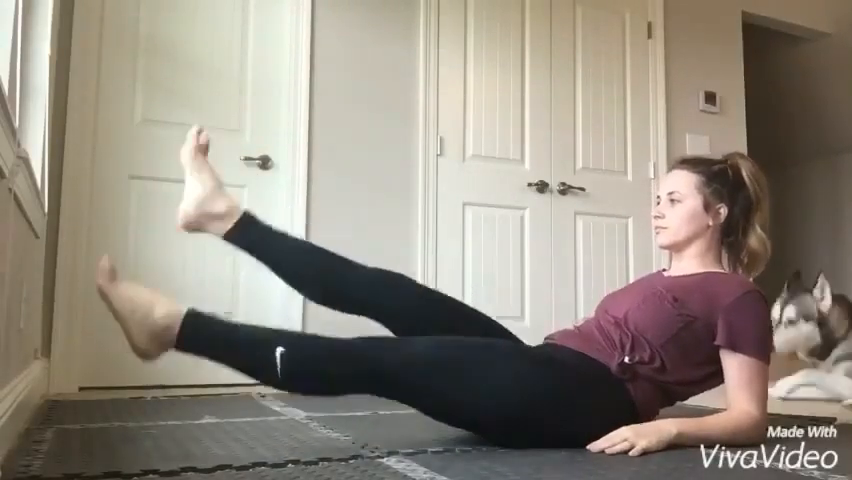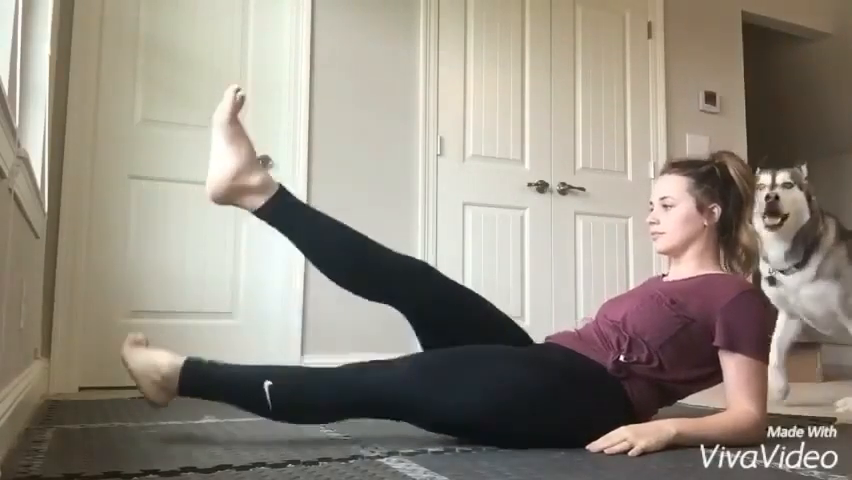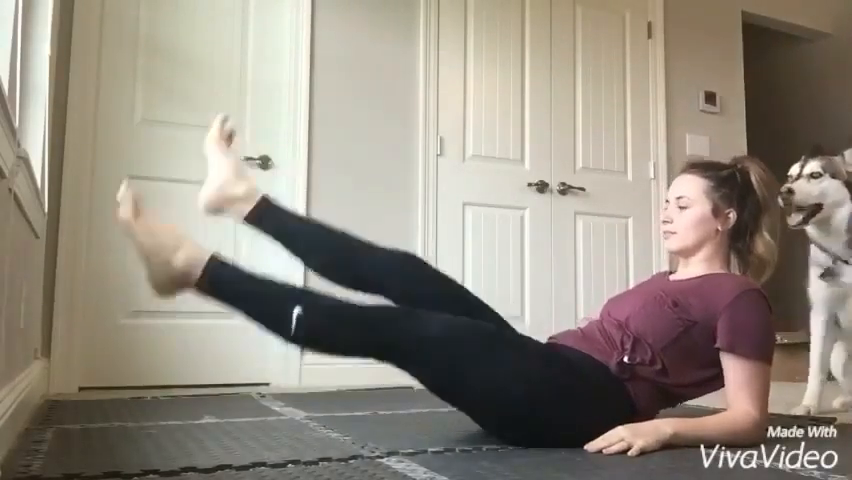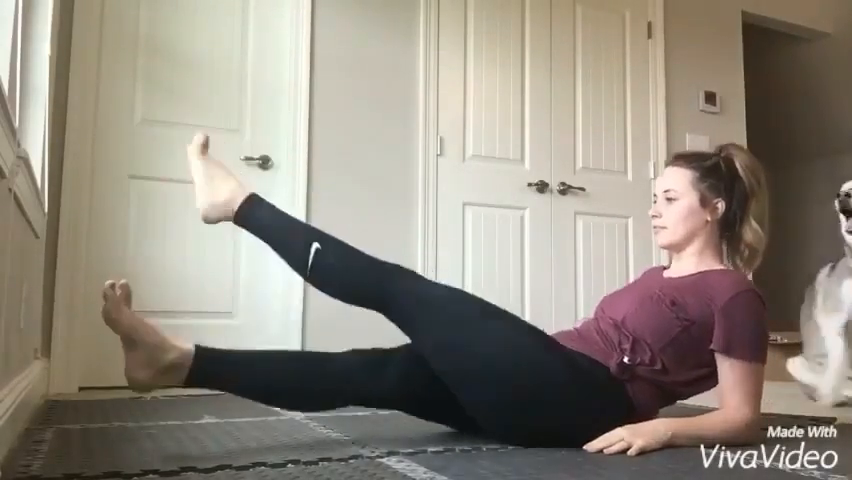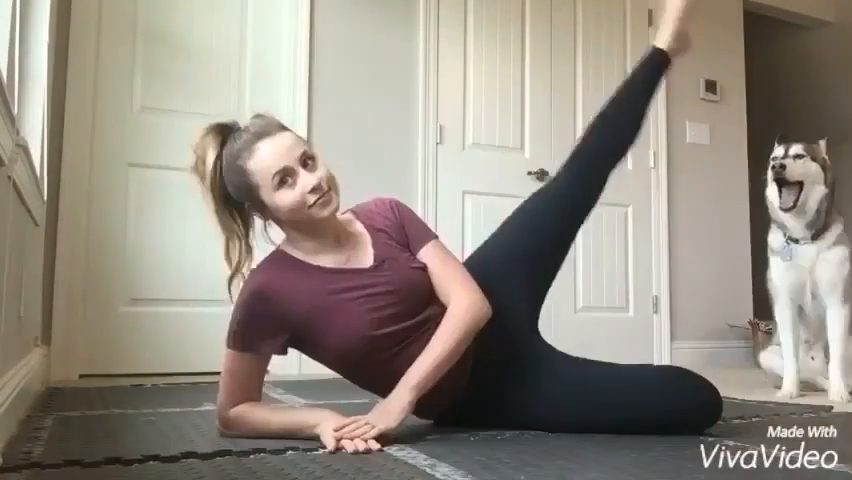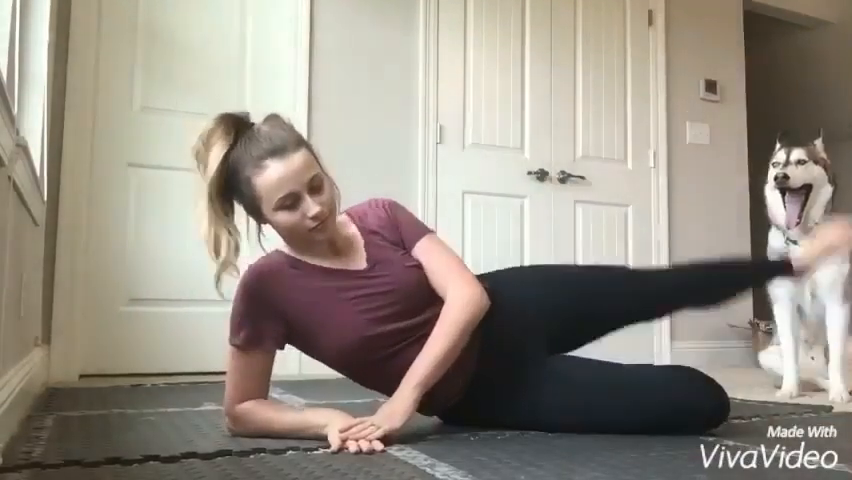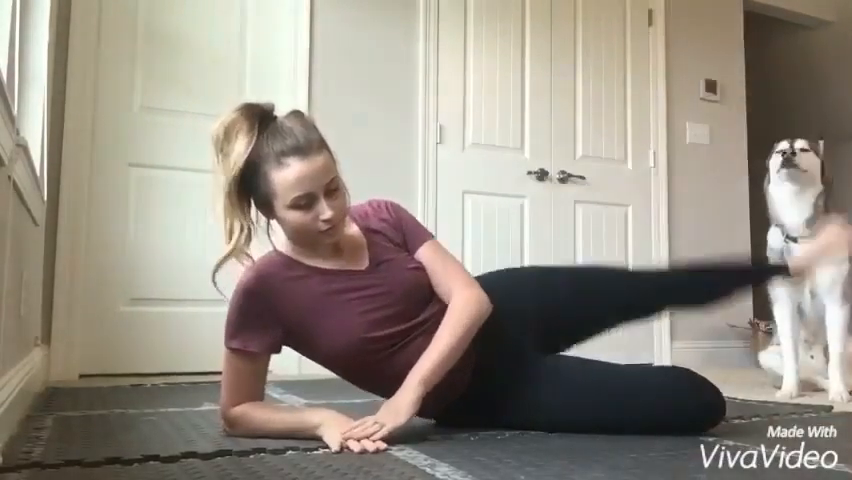
dt=0.4s
person 1, frame 1
left shoulder: (734, 297)
right shoulder: (661, 281)
left elbow: (749, 418)
left wrist: (667, 426)
left hip: (579, 406)
right hip: (540, 384)
left knee: (380, 361)
right knee: (391, 296)
left ankle: (179, 325)
right ankle: (225, 214)
person 1, frame 2
left shoulder: (736, 299)
right shoulder: (665, 284)
left elbow: (748, 418)
left wrist: (666, 426)
left hip: (581, 403)
right hip: (547, 386)
left knee: (378, 383)
right knee: (409, 281)
left ankle: (183, 375)
right ankle: (255, 187)
person 1, frame 3
left shoulder: (739, 300)
right shoulder: (670, 284)
left elbow: (749, 419)
left wrist: (664, 427)
left hip: (583, 405)
right hip: (547, 392)
left knee: (392, 327)
right knee: (408, 279)
left ankle: (200, 263)
person 1, frame 4
left shoulder: (732, 296)
right shoulder: (665, 276)
left elbow: (743, 419)
left wrist: (662, 426)
left hip: (584, 407)
right hip: (541, 390)
left knee: (401, 290)
right knee: (365, 373)
left ankle: (237, 201)
right ankle: (178, 360)
person 1, frame 5
left shoulder: (387, 218)
right shoulder: (269, 290)
left elbow: (470, 305)
right elbow: (234, 413)
left wrist: (400, 398)
right wrist: (319, 419)
left hip: (496, 317)
right hip: (478, 394)
left knee: (587, 193)
left ankle: (663, 51)
person 1, frame 6
left shoulder: (383, 217)
right shoulder: (267, 288)
left elbow: (468, 294)
right elbow: (241, 411)
left wrist: (404, 397)
right wrist: (326, 419)
left hip: (505, 316)
right hip: (483, 394)
left knee: (649, 288)
left ankle: (790, 263)
person 1, frame 7
left shoulder: (384, 217)
right shoulder: (262, 293)
left elbow: (469, 299)
right elbow: (237, 412)
left wrist: (406, 395)
right wrist: (324, 420)
left hip: (499, 314)
right hip: (491, 395)
left knee: (653, 287)
right knee: (693, 401)
left ankle: (786, 265)
